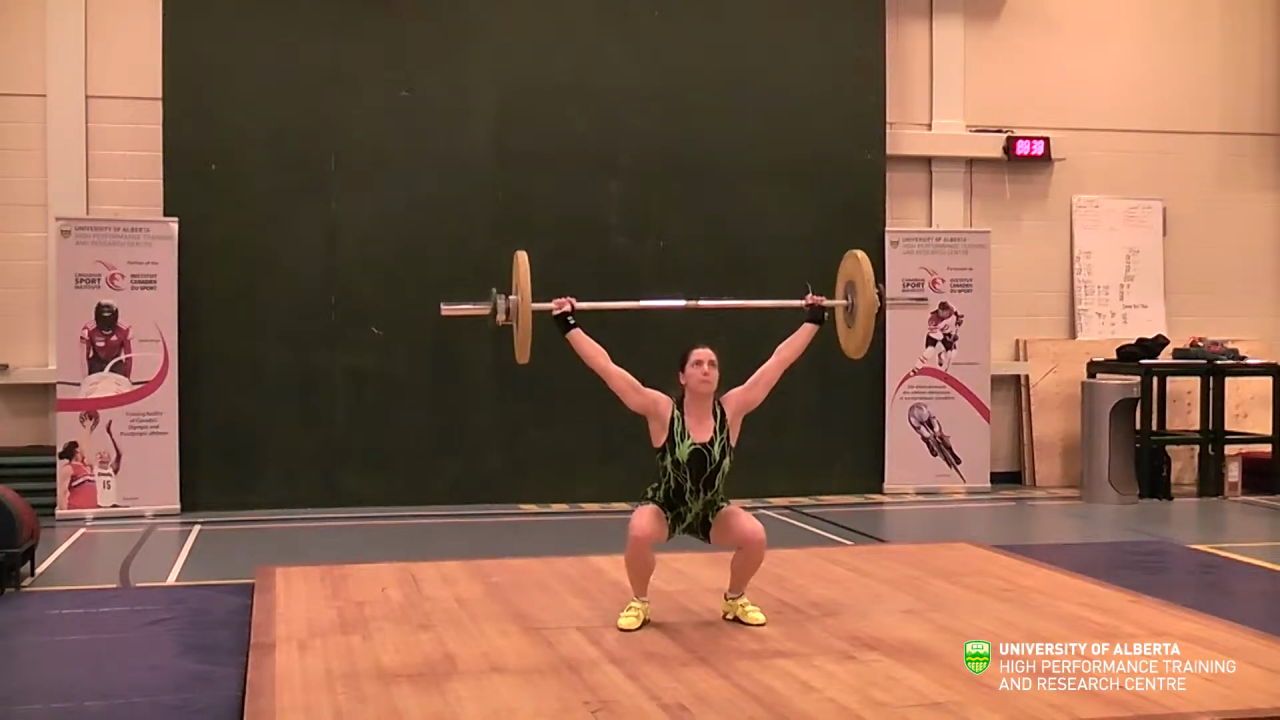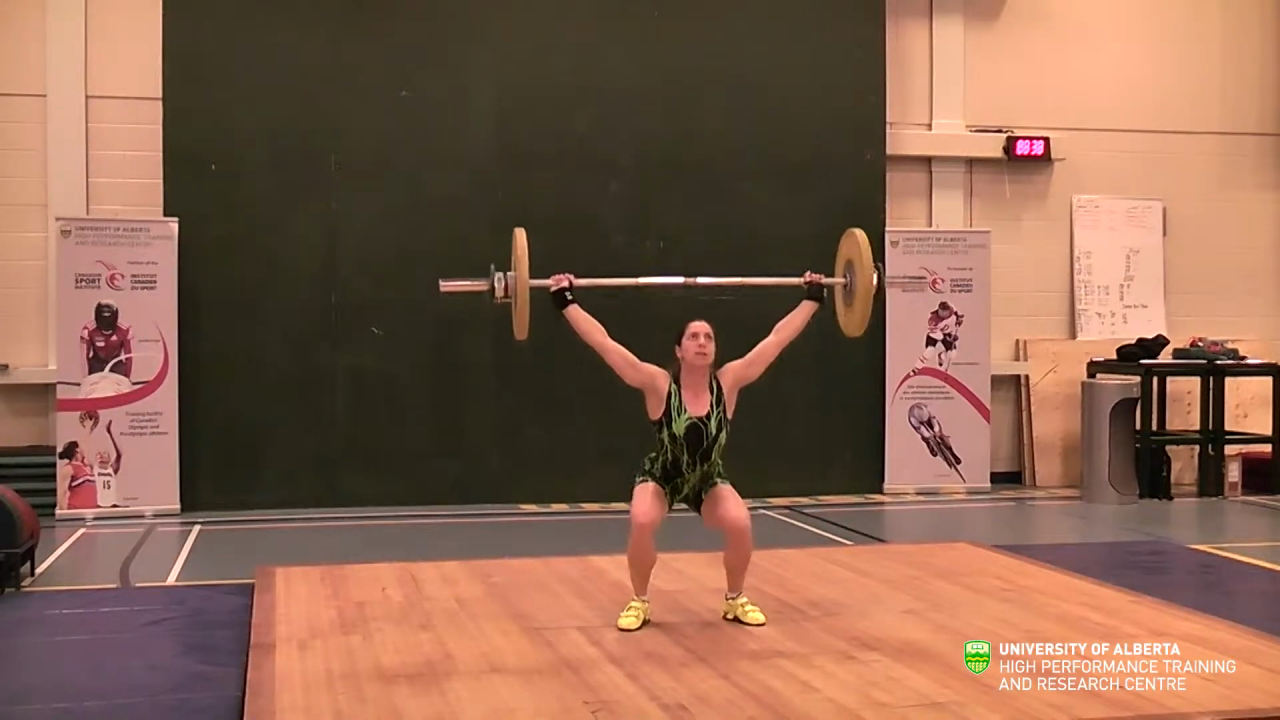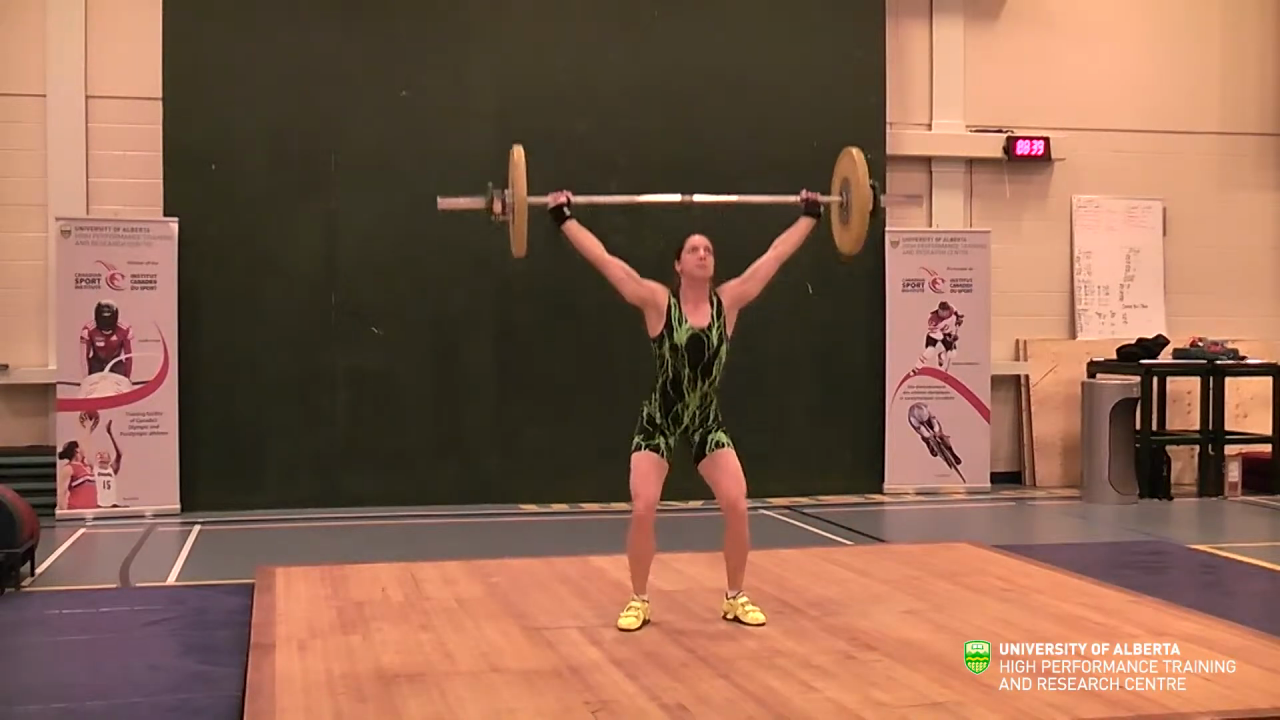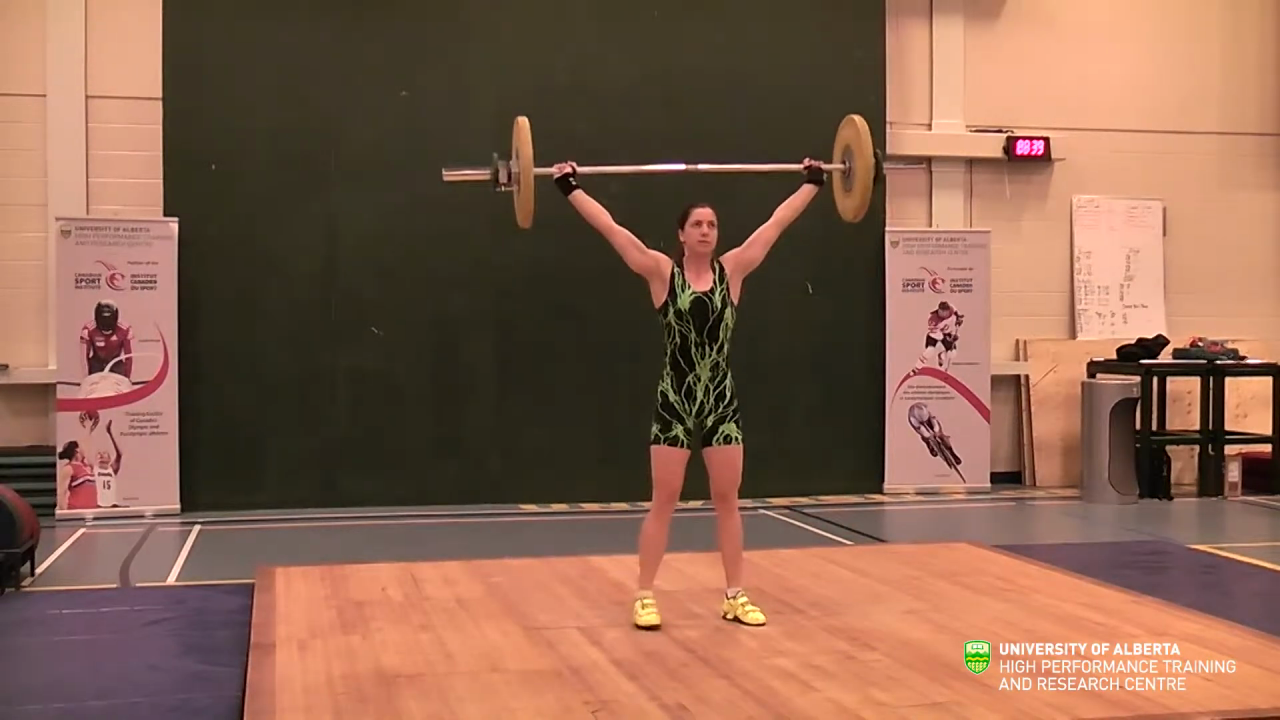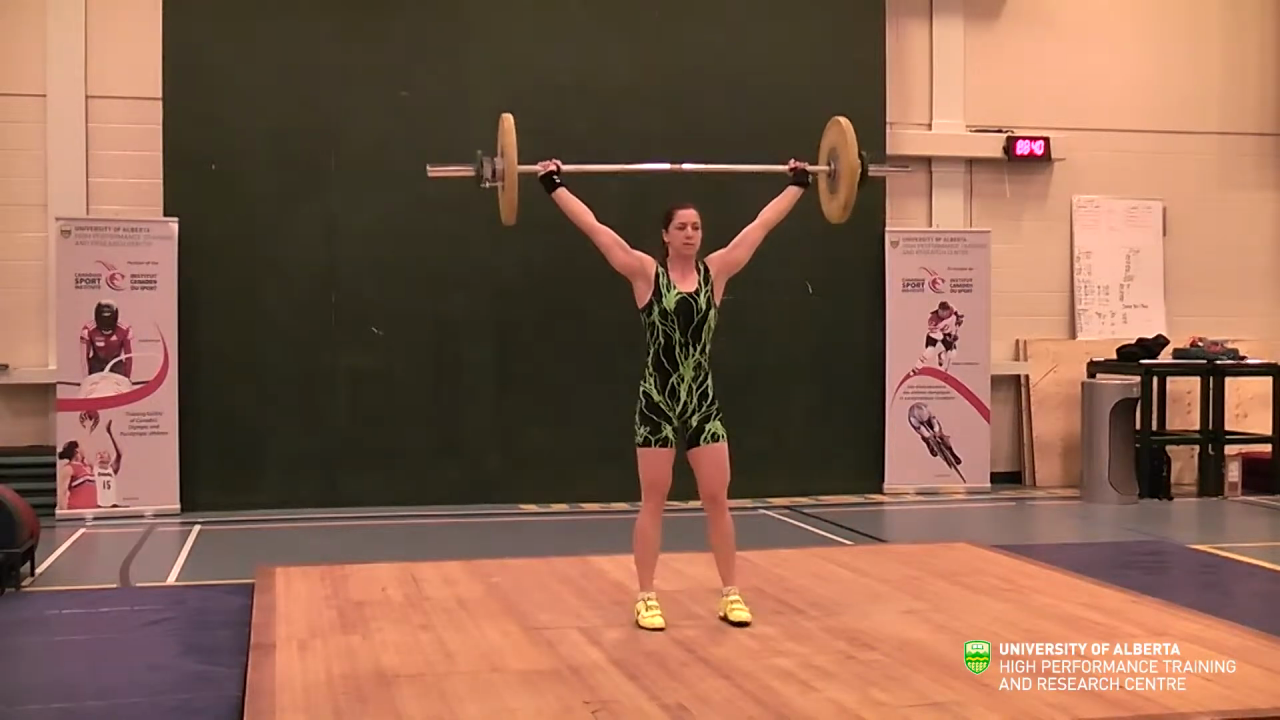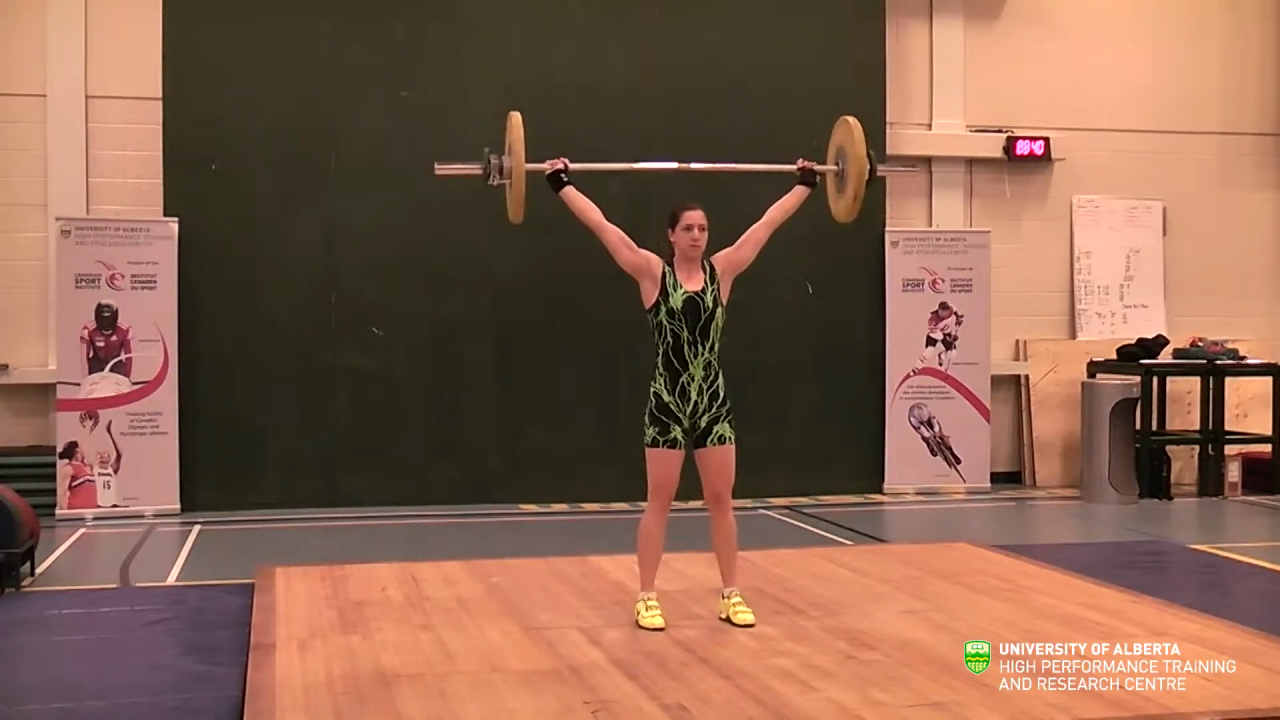
dt=0.5s
person 1, frame 1
left shoulder: (732, 409)
right shoulder: (661, 411)
left elbow: (779, 361)
right elbow: (605, 366)
left wrist: (813, 320)
right wrist: (568, 324)
left hip: (711, 510)
right hip: (664, 506)
left knee: (755, 537)
right knee: (639, 535)
left ankle: (735, 599)
right ankle: (639, 602)
person 1, frame 2
left shoulder: (728, 383)
right shoulder: (658, 385)
left elbow: (776, 338)
right elbow: (603, 342)
left wrist: (812, 298)
right wrist: (565, 301)
left hip: (708, 478)
right hip: (660, 476)
left knee: (740, 525)
right knee: (642, 523)
left ankle: (735, 599)
right ankle: (639, 602)
person 1, frame 3
left shoulder: (728, 301)
right shoulder: (658, 302)
left elbow: (774, 256)
right elbow: (604, 260)
left wrist: (809, 216)
right wrist: (564, 218)
left hip: (707, 423)
right hip: (658, 423)
left knee: (737, 505)
right knee: (643, 508)
left ankle: (735, 597)
right ankle: (638, 601)
person 1, frame 4
left shoulder: (731, 270)
right shoulder: (662, 272)
left elbow: (777, 222)
right elbow: (610, 227)
left wrist: (812, 183)
right wrist: (569, 187)
left hip: (720, 399)
right hip: (674, 399)
left knee: (727, 500)
right knee: (664, 501)
left ankle: (735, 596)
right ankle: (644, 597)
person 1, frame 5
left shoulder: (715, 271)
right shoulder: (646, 273)
left elbow: (762, 224)
right elbow: (593, 227)
left wrist: (797, 184)
right wrist: (554, 185)
left hip: (703, 400)
right hip: (657, 400)
left knee: (718, 500)
right knee: (653, 503)
left ankle: (731, 594)
right ankle: (646, 599)
person 1, frame 6
left shoulder: (721, 271)
right shoulder: (652, 272)
left elbow: (767, 223)
right elbow: (601, 225)
left wrist: (804, 184)
right wrist: (561, 183)
left hip: (712, 400)
right hip: (668, 400)
left knee: (721, 501)
right knee: (660, 502)
left ankle: (731, 596)
right ankle: (646, 599)
